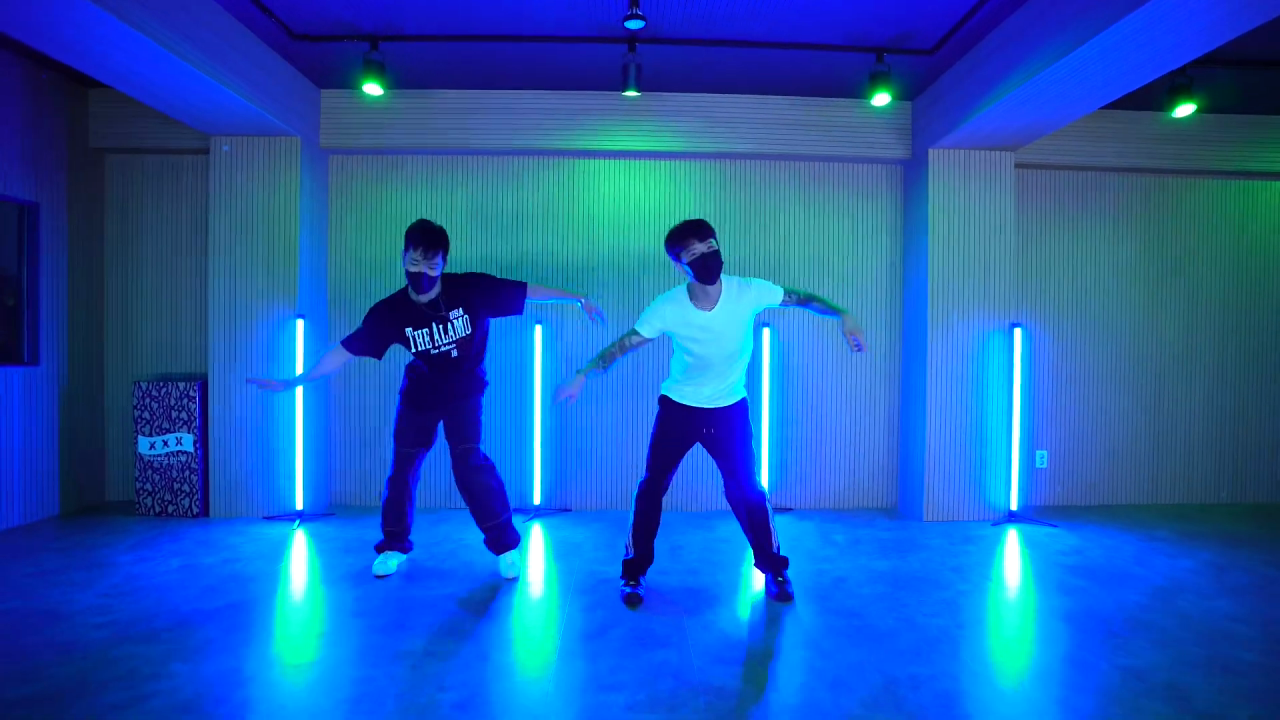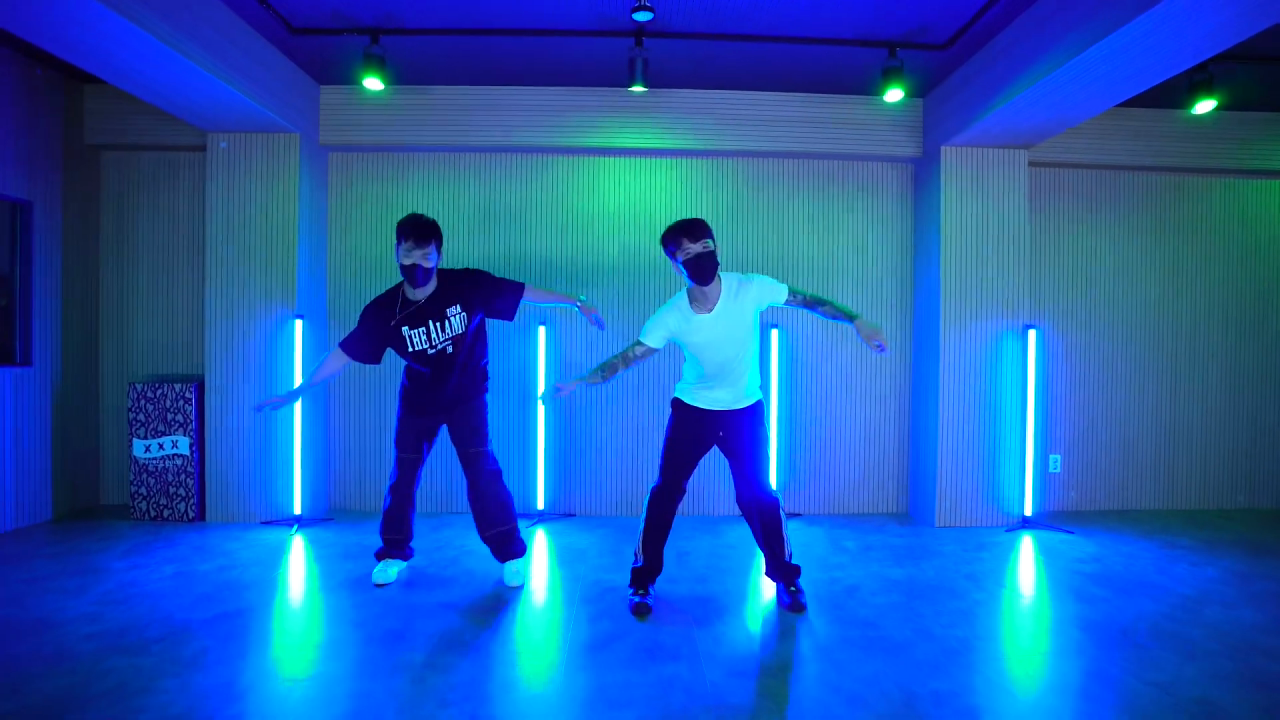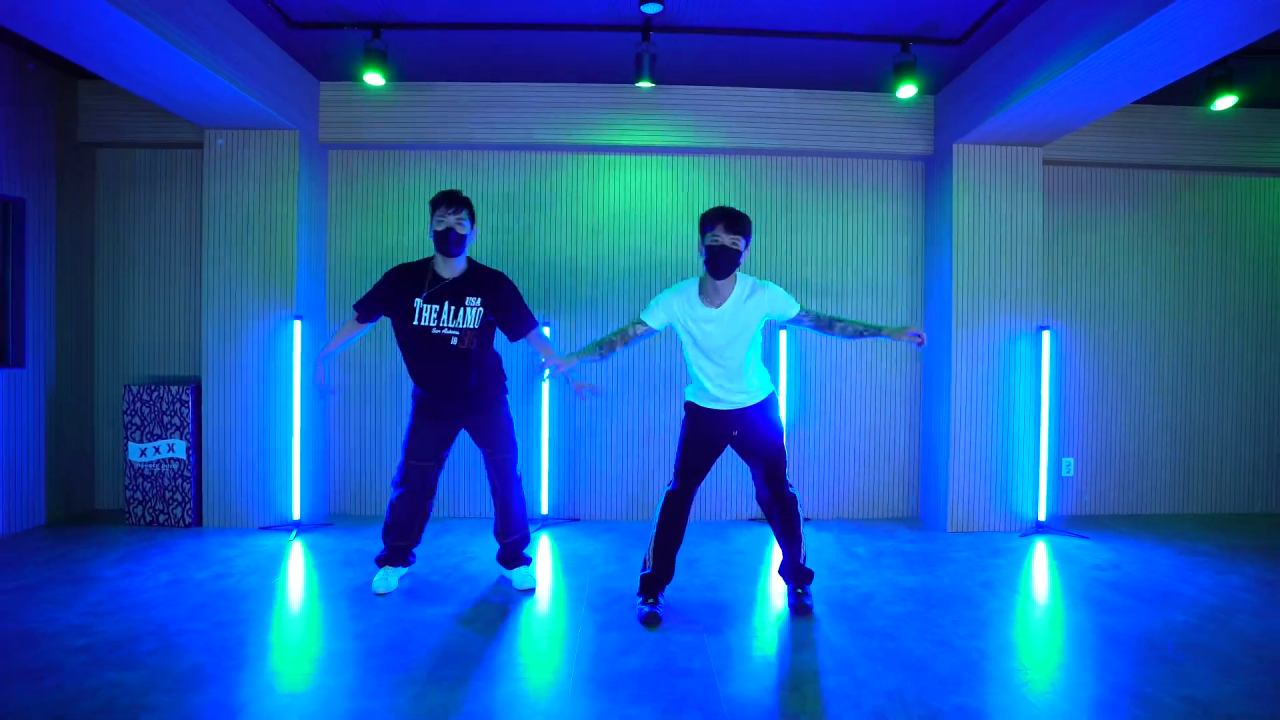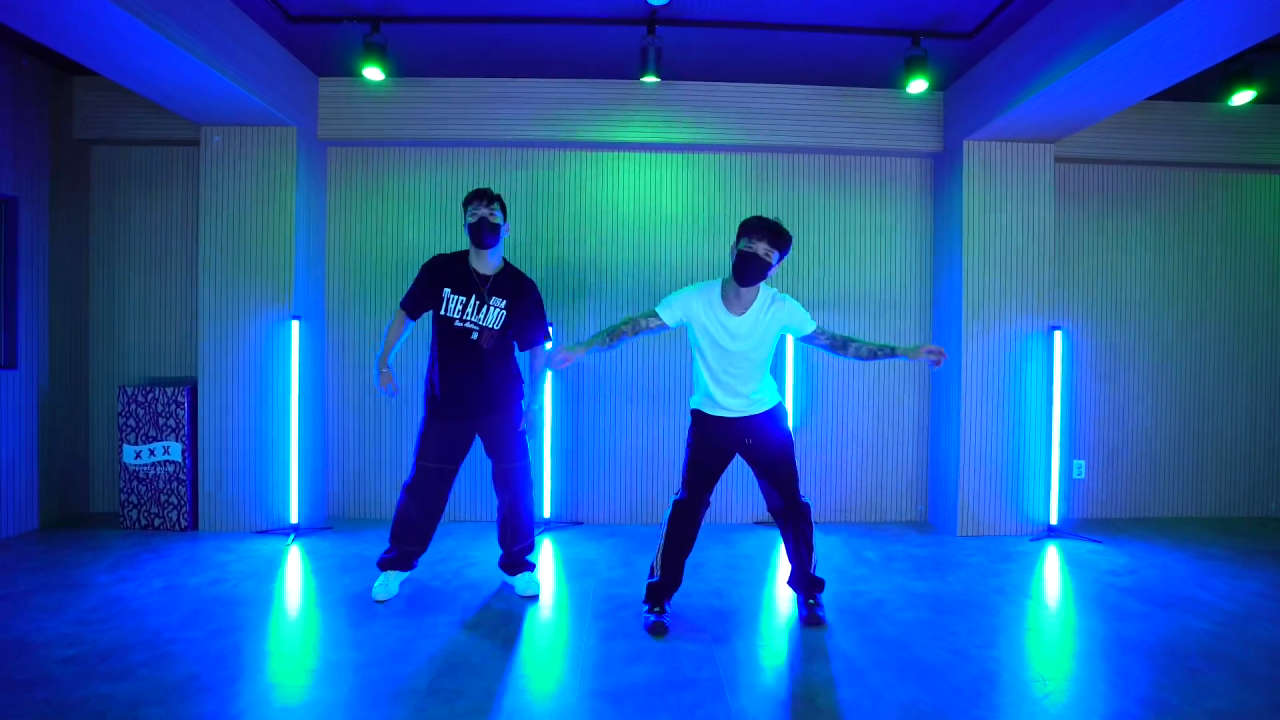
dt=0.2s
person 1, frame 1
left shoulder: (749, 292)
right shoulder: (668, 308)
left elbow: (801, 298)
right elbow: (624, 344)
left wrist: (843, 316)
right wrist: (582, 376)
left hip: (730, 409)
right hip: (679, 408)
left knee: (747, 491)
right knee: (653, 486)
left ankle: (774, 570)
right ankle: (633, 573)
person 1, frame 2
left shoulder: (752, 289)
right shoulder: (672, 315)
left elbow: (807, 300)
right elbow: (628, 357)
left wrist: (857, 320)
right wrist: (580, 382)
left hip: (744, 411)
right hip: (692, 411)
left knee: (759, 496)
right knee: (666, 491)
left ankle: (786, 579)
right ankle: (642, 582)
person 1, frame 3
left shoulder: (762, 295)
right shoulder: (676, 300)
left elbow: (820, 322)
right elbow: (626, 335)
left wrist: (886, 332)
right wrist: (574, 358)
left hip: (756, 410)
right hip: (704, 412)
left knee: (777, 493)
right knee: (679, 495)
left ankle: (797, 581)
right ankle: (651, 589)
person 1, frame 4
left shoulder: (781, 308)
right shoulder: (693, 301)
left elbow: (835, 343)
right elbow: (635, 326)
left wrist: (904, 352)
right wrist: (581, 349)
left hip: (764, 418)
right hip: (711, 420)
left knee: (790, 505)
right knee: (688, 505)
left ankle: (807, 591)
right ankle: (657, 598)
person 2, frame 1
left shoulder: (475, 288)
right shoulder: (391, 311)
left elbow: (526, 292)
right elbow: (345, 351)
left wrist: (577, 298)
right wrist: (296, 381)
left hip: (465, 393)
right hip: (420, 394)
left knee: (468, 462)
right knee: (403, 468)
left ankle: (504, 542)
right ankle: (394, 545)
person 2, frame 2
left shoulder: (468, 285)
right shoulder: (383, 310)
left elbow: (524, 292)
right elbow: (344, 354)
left wrist: (576, 302)
right wrist: (298, 391)
left hip: (467, 394)
right hip: (418, 399)
left knee: (480, 467)
right knee: (403, 474)
left ankle: (510, 552)
right ankle: (394, 552)
person 2, frame 3
left shoulder: (492, 284)
right shoulder: (402, 280)
left elbow: (530, 332)
right elbow: (361, 317)
right wrist: (323, 356)
left hip: (485, 398)
right hip: (432, 402)
left knee: (505, 475)
right knee: (412, 481)
left ankle: (514, 557)
right ankle: (395, 558)
person 2, frame 4
left shoulder: (521, 288)
right shoulder: (438, 270)
left elbow: (536, 349)
right elbow: (406, 314)
left wrist: (531, 401)
right wrist: (385, 359)
left hip: (500, 404)
right hip: (445, 403)
left knee: (514, 482)
right knee: (424, 484)
left ankle: (516, 563)
right ankle: (396, 564)
